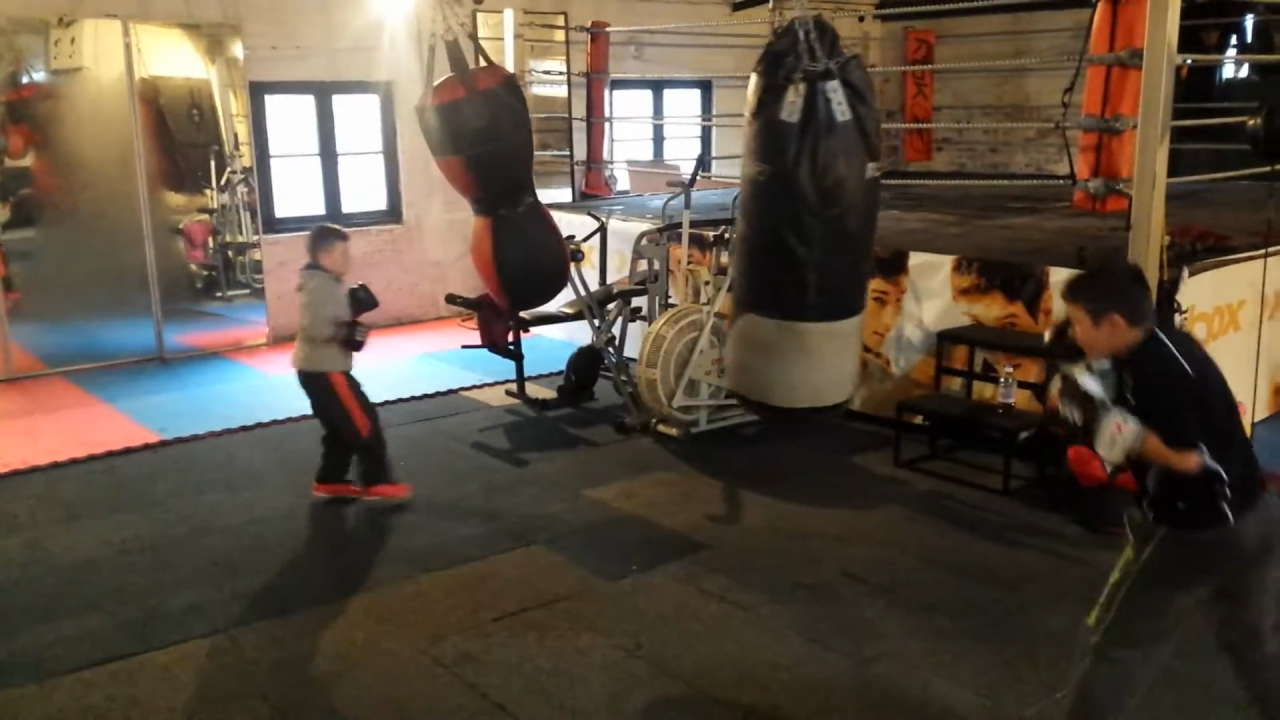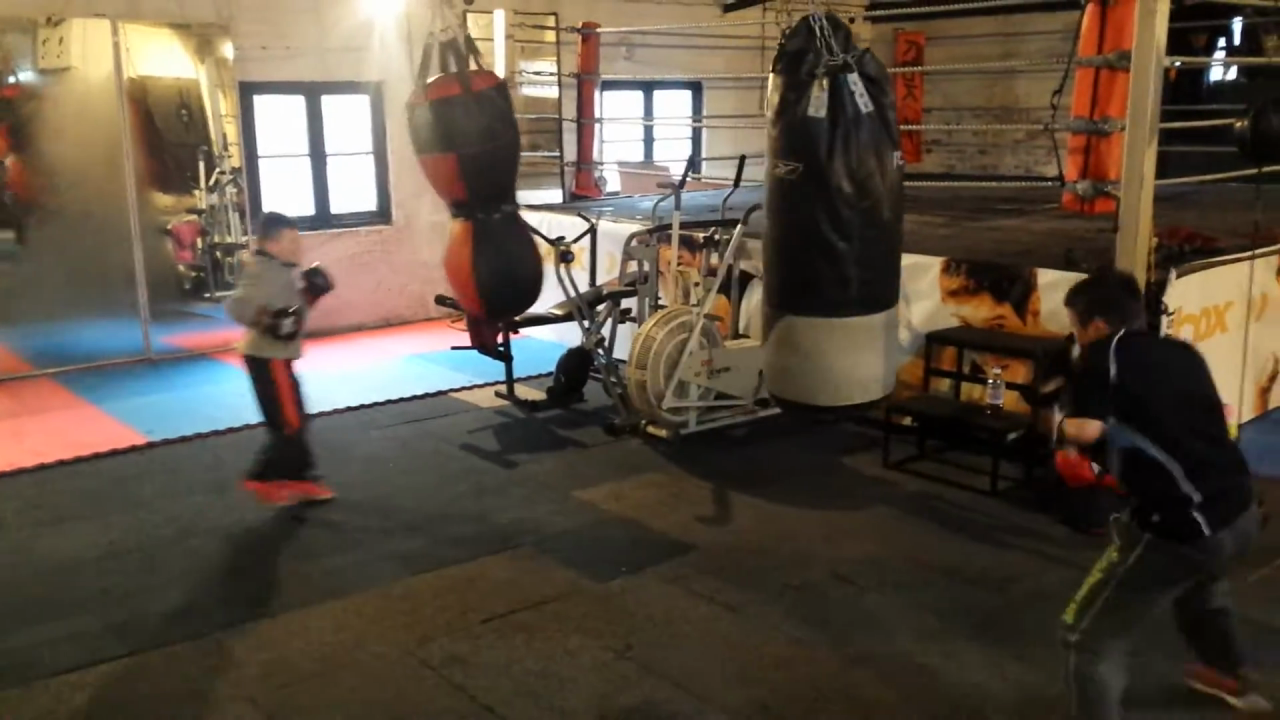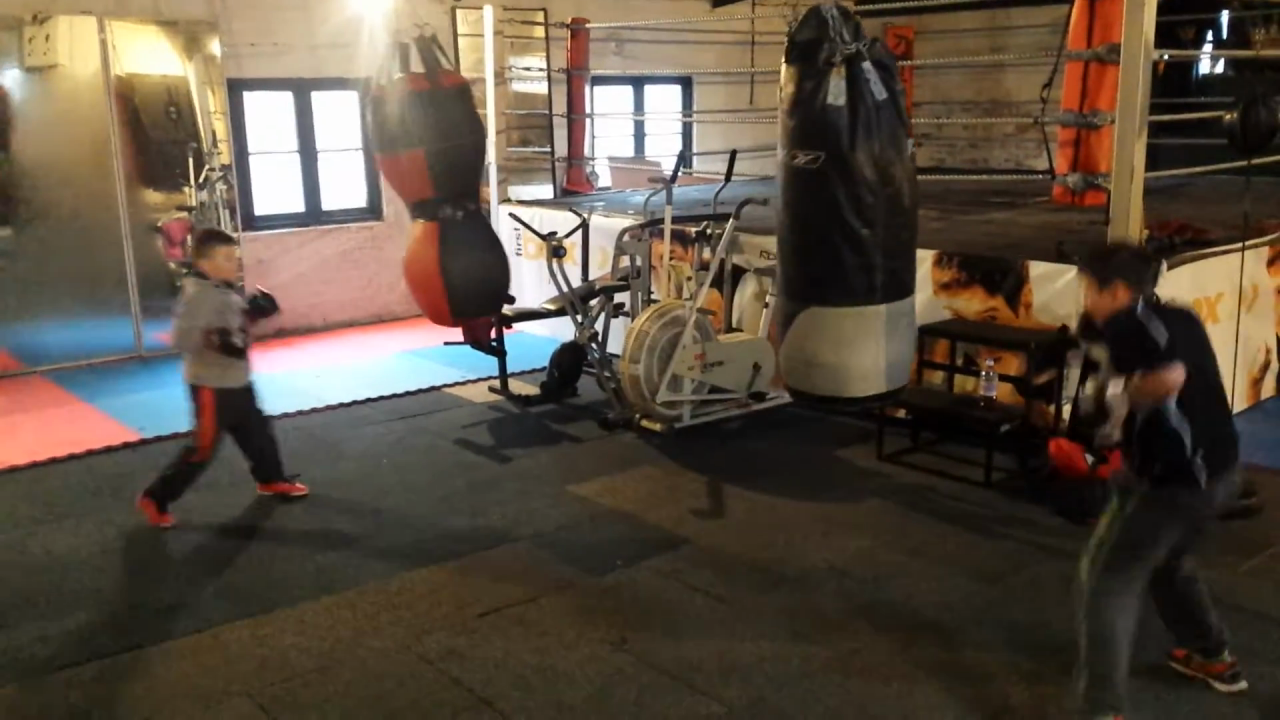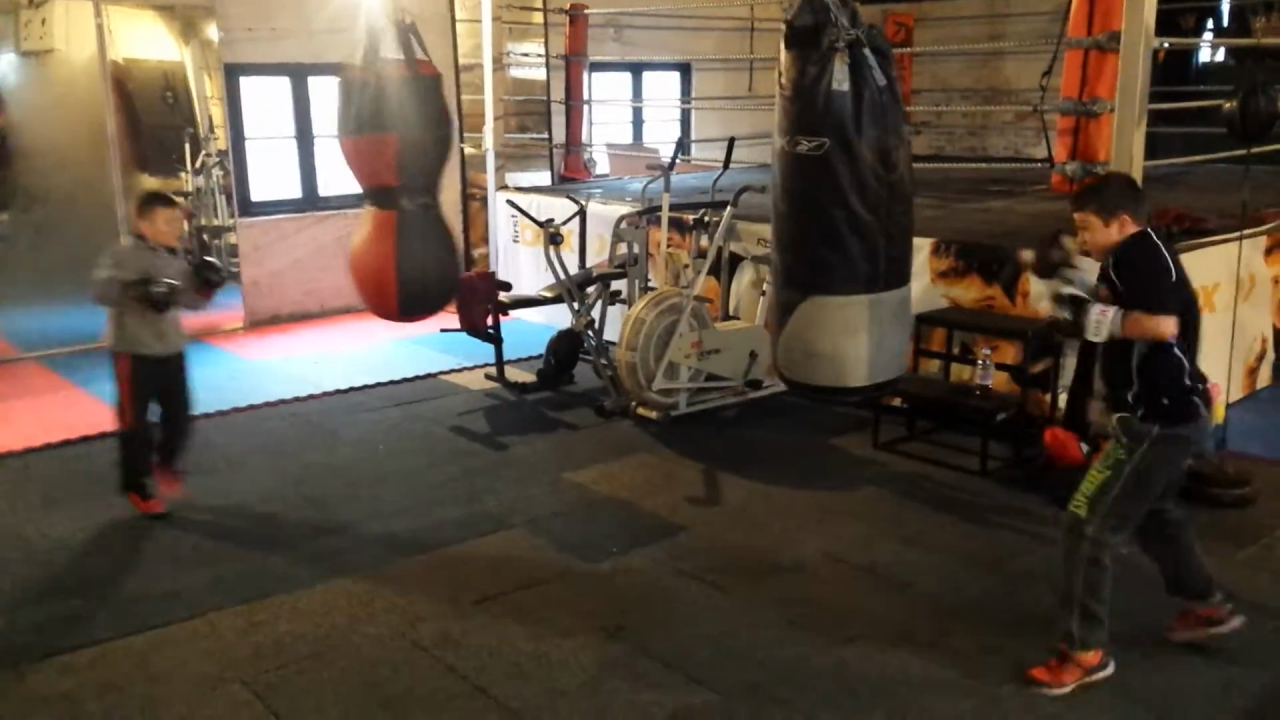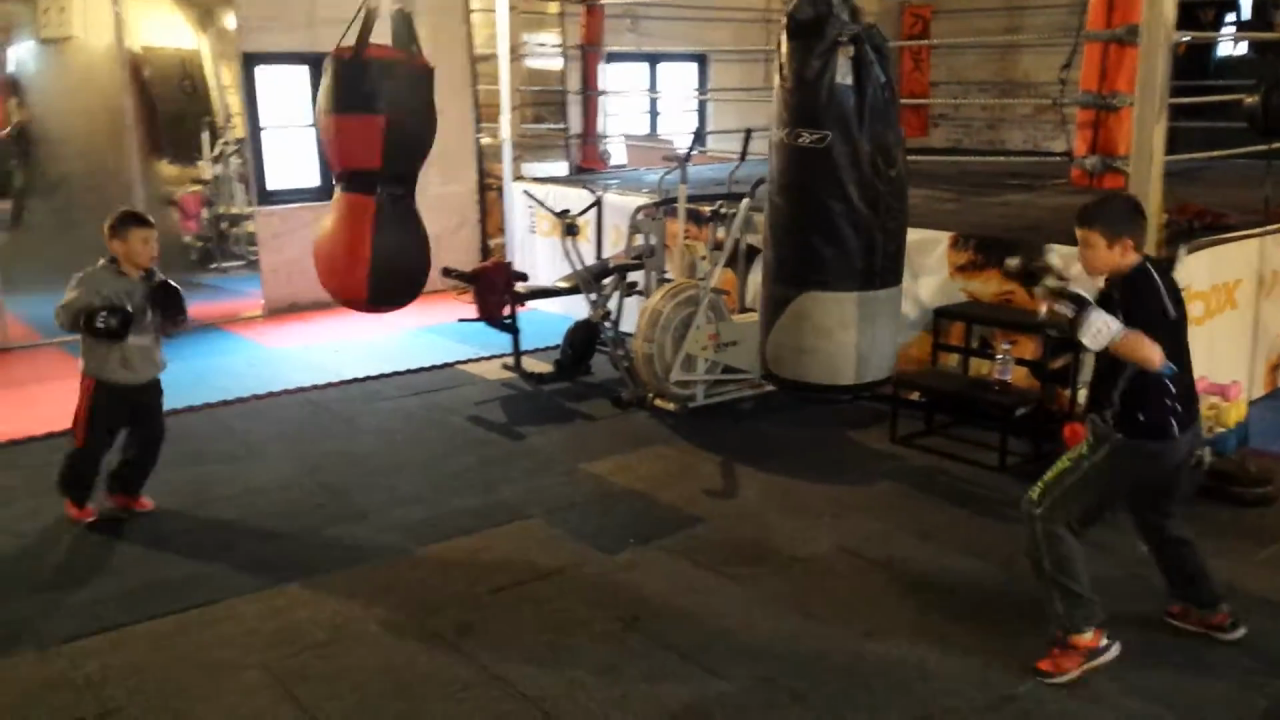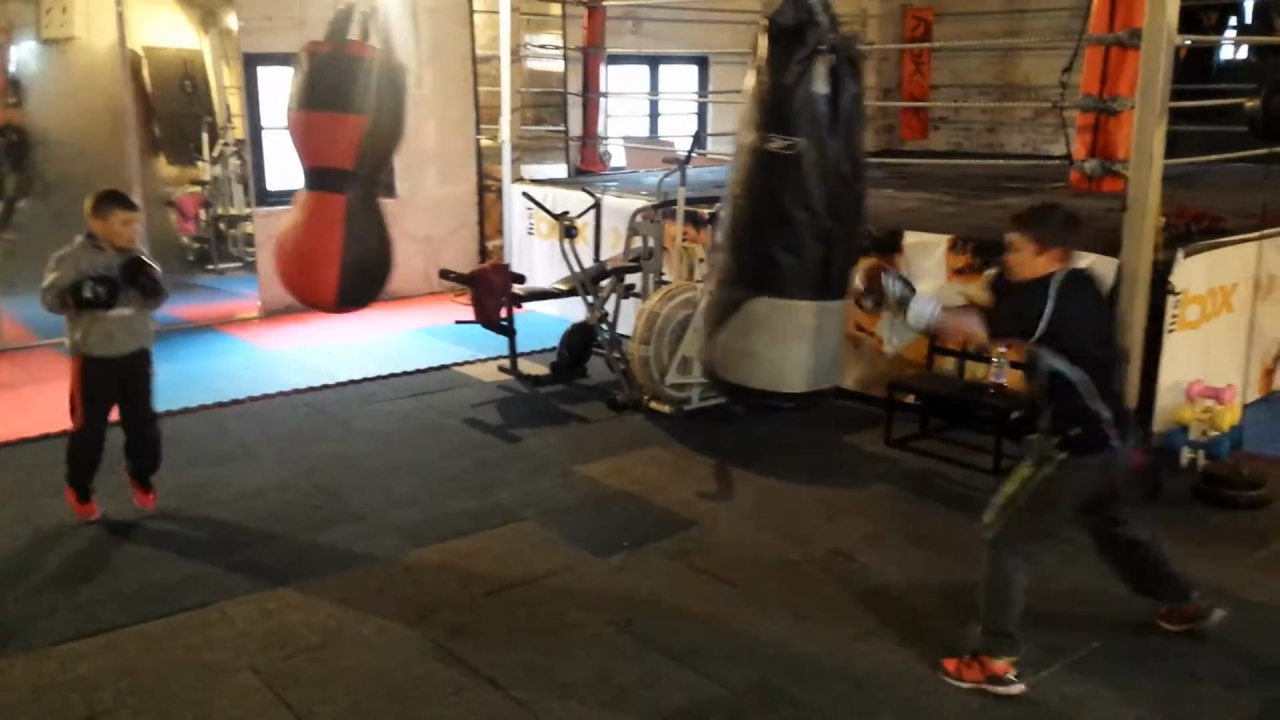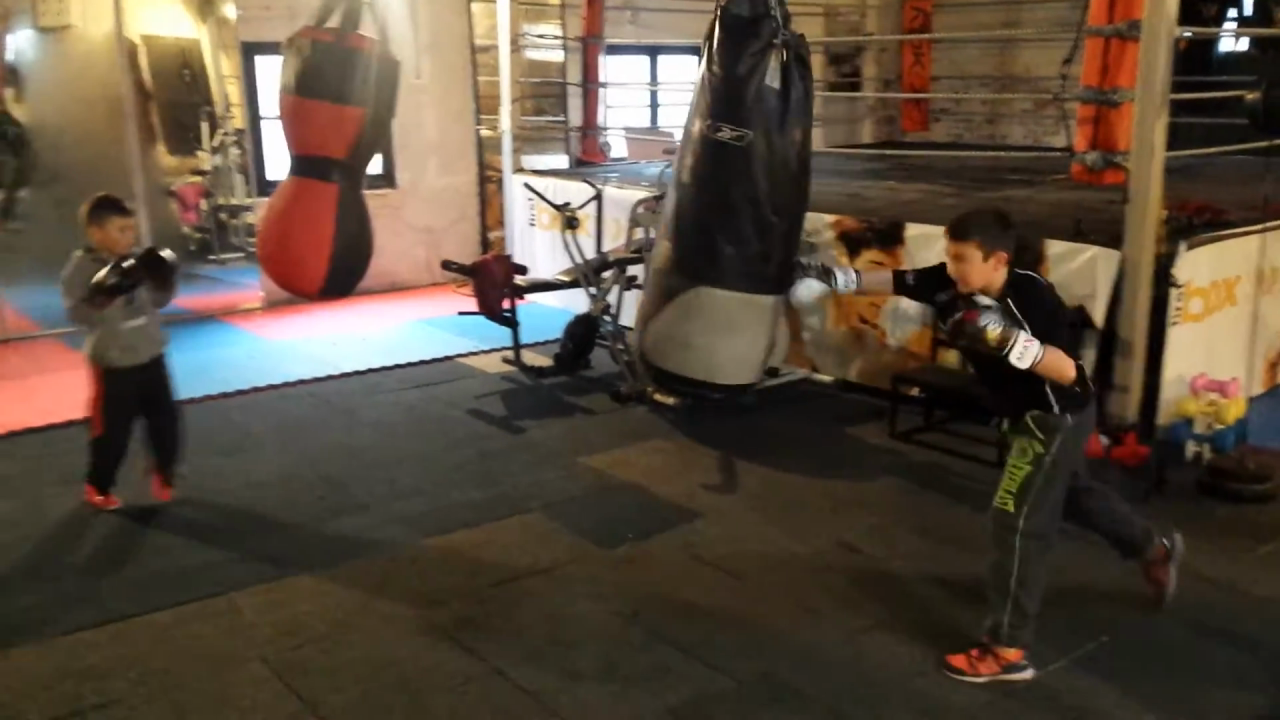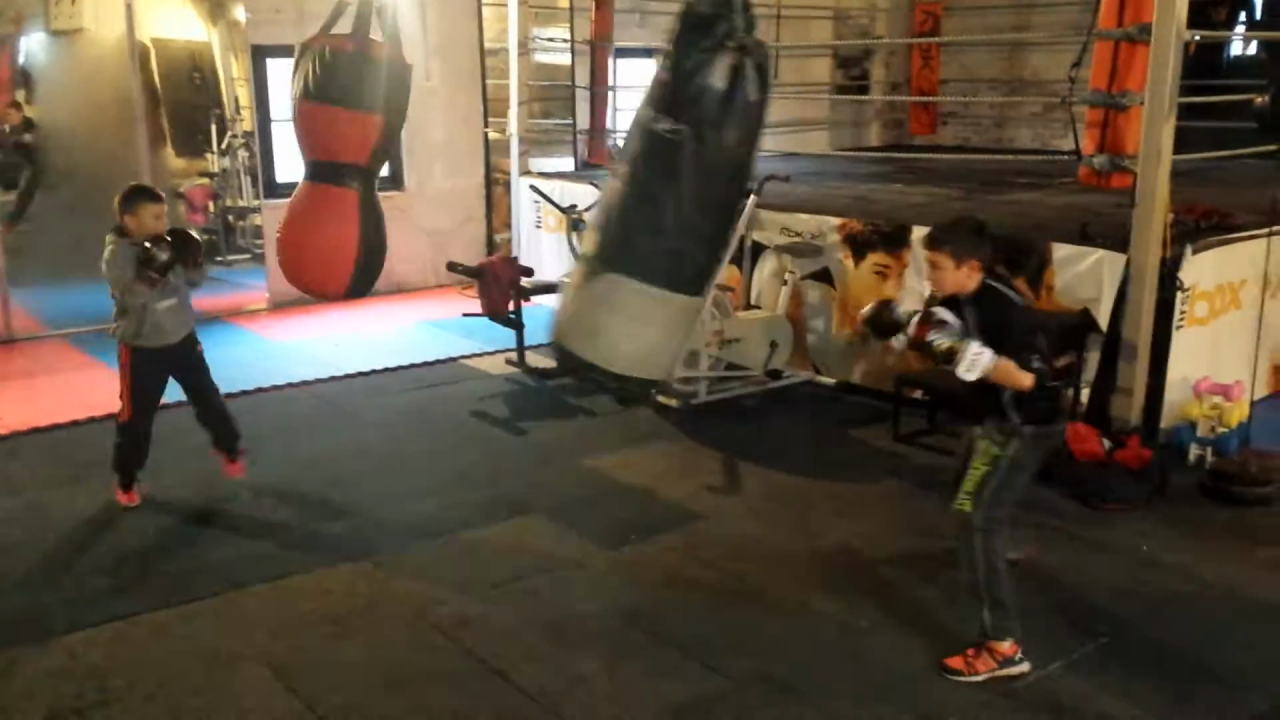
dt=0.2s
person 1, frame 1
left shoulder: (1152, 363)
right shoulder: (1164, 343)
left elbow: (1187, 457)
left wrist: (1107, 425)
left hip: (1197, 526)
left knee: (1119, 647)
person 1, frame 2
left shoulder: (1099, 360)
right shoulder: (1178, 351)
left elbow: (1084, 429)
left wrist: (1064, 421)
left hip: (1173, 526)
right hip: (1236, 514)
left knee: (1091, 638)
right knee: (1195, 585)
right ankle: (1229, 674)
person 1, frame 3
left shoulder: (1129, 323)
right shoulder: (1178, 319)
left elbow: (1169, 380)
left wrist: (1129, 403)
left hip: (1170, 480)
right hip: (1217, 473)
left knee: (1105, 589)
right knee: (1165, 561)
right ankle: (1214, 659)
person 1, frame 4
left shoulder: (1142, 254)
right shoulder: (1139, 255)
left elbow: (1163, 326)
left wrist: (1092, 316)
right wrist: (1073, 295)
left hip: (1160, 420)
right hip: (1178, 413)
left knee: (1089, 526)
right knee: (1153, 512)
left ankle: (1086, 651)
right ankle: (1206, 605)
person 1, frame 5
left shoulder: (1137, 284)
right shoulder: (1142, 278)
left elbow: (1152, 356)
left wrist: (1090, 320)
left hip: (1138, 435)
right hip: (1176, 431)
left knee: (1047, 513)
right knee: (1158, 520)
left ankle: (1083, 636)
right ankle: (1210, 612)
person 1, frame 6
left shoulder: (1048, 294)
right shoulder: (1081, 286)
left elbow: (977, 329)
left wrist: (914, 305)
left hip: (1078, 447)
right hip: (1109, 437)
left knee: (1006, 537)
right knee: (1112, 527)
left ankle: (995, 659)
right ankle: (1186, 604)
person 1, frame 7
left shoulder: (1035, 294)
right shoulder: (950, 282)
left elbow: (1066, 372)
right elbow: (894, 280)
left wrist: (1006, 338)
right wrist: (832, 277)
left hip: (1057, 418)
right hip: (1025, 415)
left knee: (1014, 519)
right knee: (1073, 490)
left ankle: (1009, 650)
right ankle: (1154, 547)
person 1, frame 8
left shoulder: (1005, 307)
right shoulder: (959, 296)
left elbow: (1023, 378)
right elbow: (943, 329)
left wrist: (962, 350)
right wrist: (903, 323)
left hip: (1024, 425)
right hip: (995, 418)
left knee: (976, 516)
right knee: (971, 501)
left ankle: (1001, 646)
right ankle: (988, 549)
person 2, frame 1
left shoulder: (317, 282)
right shoulder: (321, 286)
right elbow: (312, 327)
left wrist: (351, 315)
right wrist: (345, 331)
left hip: (314, 367)
right hip: (324, 370)
left knee: (338, 425)
right knee: (363, 423)
left ankle: (328, 481)
right ankle: (377, 482)
person 2, frame 2
left shoulder: (282, 272)
right shoulder: (263, 273)
left elbow: (291, 306)
right elbow: (236, 307)
left wrist: (310, 293)
right wrist: (266, 319)
left hip: (277, 357)
right hip: (268, 359)
left knee: (293, 420)
right knee: (289, 422)
left ankle: (299, 478)
right ankle: (265, 479)
person 2, frame 3
left shoulder: (227, 293)
right shoulder: (198, 297)
right elbow: (182, 338)
left wrist: (253, 315)
right wrist: (213, 339)
left hip: (237, 381)
right hip: (212, 387)
left knee: (258, 432)
right knee: (203, 450)
left ankle: (272, 480)
right ankle: (155, 499)
person 2, frame 4
left shoulder: (177, 259)
right shoulder: (125, 255)
left elbow: (192, 300)
right elbow: (101, 288)
left wrist: (206, 286)
right wrist: (137, 290)
left hip: (171, 352)
right hip: (134, 354)
left knee: (178, 415)
right knee: (134, 424)
left ankle: (165, 465)
right ankle: (136, 489)
person 2, frame 5
left shoulder: (156, 282)
right shoulder: (93, 279)
left elbow: (169, 328)
right elbow: (64, 315)
left wrist: (174, 314)
right wrist: (88, 320)
left hip: (147, 379)
right hip: (105, 381)
left knee: (150, 441)
right knee: (90, 444)
left ankle: (122, 490)
right ankle: (73, 495)
person 2, frame 6
left shoulder: (135, 259)
right shoulder: (73, 257)
left elbow: (154, 302)
right elbow: (50, 295)
left wrist: (150, 288)
right wrist: (74, 296)
left hip: (136, 354)
right hip: (94, 357)
left knee: (143, 420)
right knee: (89, 427)
left ankle: (142, 478)
right ankle: (78, 489)
person 2, frame 7
left shoulder: (135, 258)
right shoulder: (79, 270)
left elbow: (159, 301)
right elbow: (78, 315)
left wrist: (165, 281)
right wrist: (103, 295)
left hip: (151, 356)
right hip: (112, 364)
left knee: (165, 420)
right knee: (111, 432)
left ankle: (162, 470)
right ankle: (98, 484)
person 2, frame 8
left shoulder: (165, 246)
right shoulder: (116, 254)
left elbow: (192, 279)
right elbow: (127, 294)
left wrist: (190, 261)
right wrist: (150, 272)
left hip: (182, 339)
right hip: (141, 348)
left knee: (207, 396)
right knee: (136, 417)
left ankle: (228, 447)
right ankle: (126, 478)
